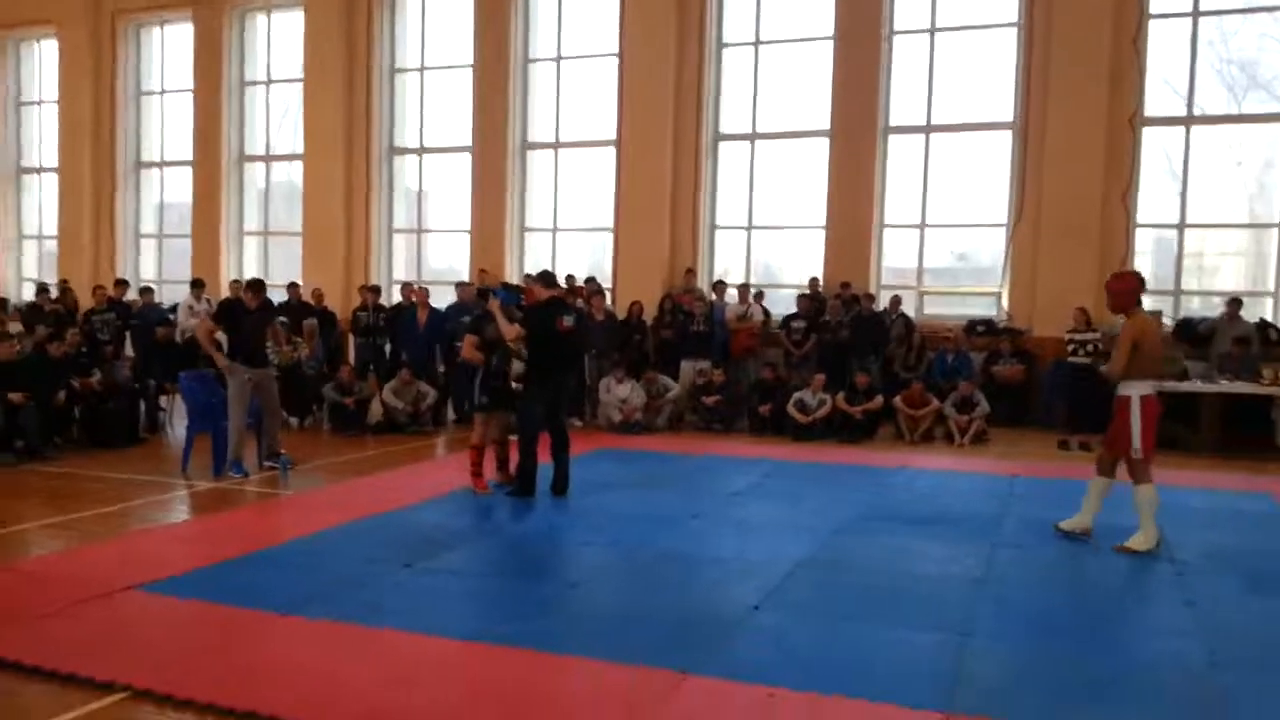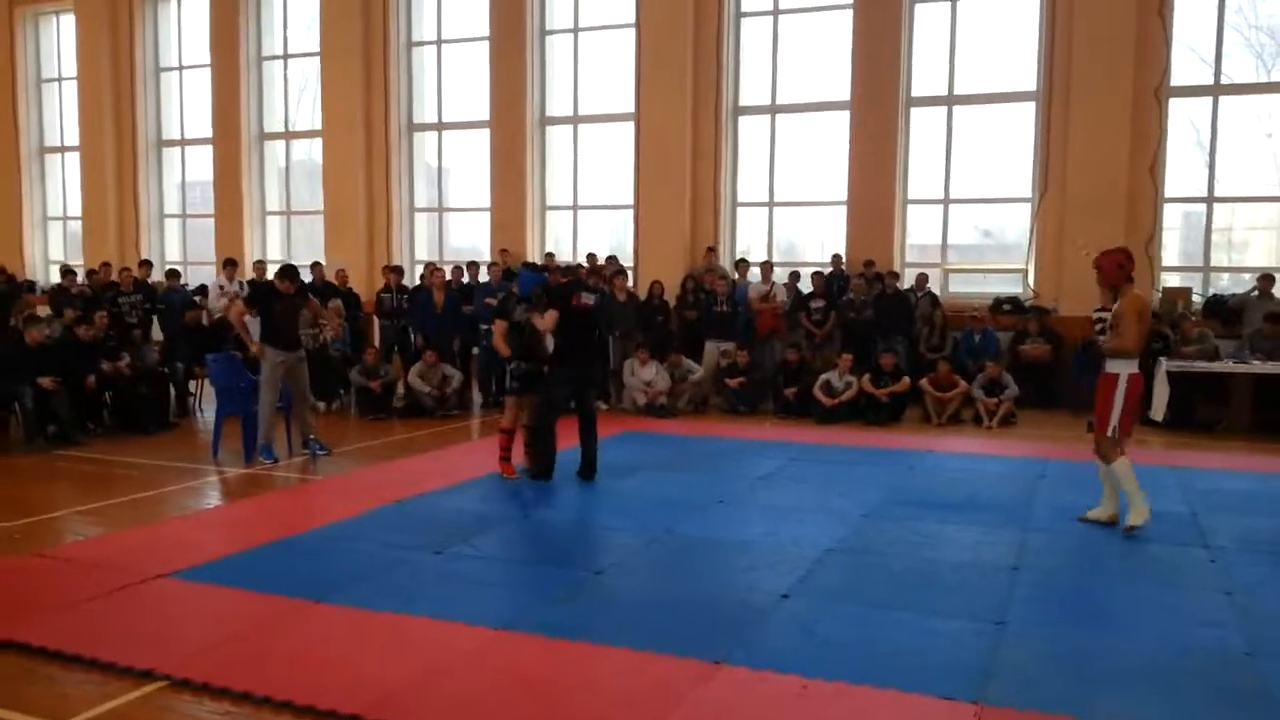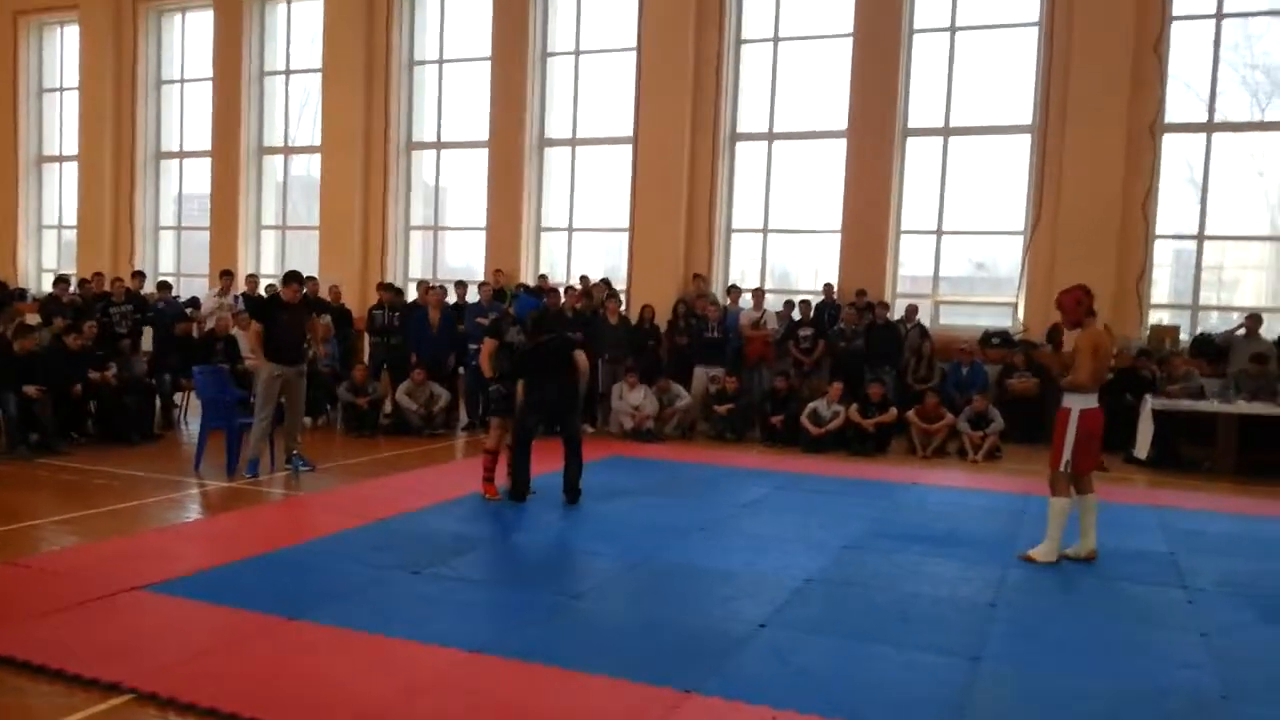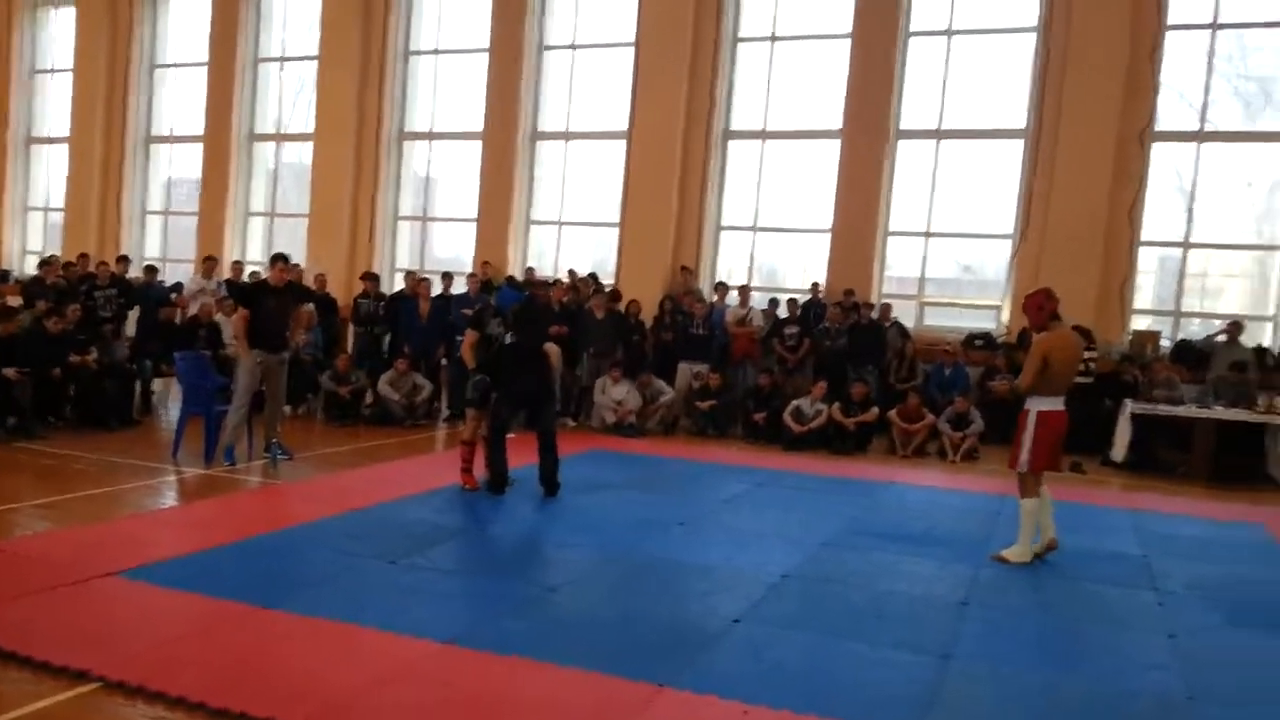
dt=0.4s
person 1, frame 1
left shoulder: (1132, 327)
right shoulder: (1150, 323)
left elbow: (1116, 371)
right elbow: (1158, 366)
left wrist: (1103, 368)
right wrist: (1139, 373)
left hip: (1135, 402)
right hip: (1139, 399)
left knee: (1138, 469)
right knee: (1106, 461)
left ankle: (1148, 535)
right ankle: (1083, 521)
person 1, frame 2
left shoulder: (1129, 303)
right shoulder: (1130, 301)
left elbow: (1128, 345)
left wrist: (1101, 347)
right wrist: (1105, 345)
left hip: (1121, 379)
right hip: (1117, 376)
left knee: (1108, 446)
right knee: (1106, 444)
left ankle: (1138, 506)
right ankle: (1109, 508)
person 1, frame 3
left shoulder: (1086, 338)
right shoulder: (1102, 336)
left elbow: (1082, 379)
left wrist: (1061, 381)
left hip: (1076, 413)
right hip: (1089, 411)
left knee: (1059, 480)
right knee: (1082, 480)
left ankle: (1050, 549)
right ankle: (1087, 544)
person 1, frame 4
left shoulder: (1043, 342)
right shoulder: (1076, 341)
left elbow: (1024, 384)
left wrist: (1014, 384)
left hip: (1038, 414)
right hip: (1058, 412)
left knee: (1027, 480)
right knee: (1035, 478)
left ankle: (1023, 549)
right ankle: (1047, 535)
person 2, frame 1
left shoulder: (539, 309)
right shoulder: (570, 311)
left elbow: (511, 335)
left wrist: (496, 311)
left hip: (539, 380)
right hip: (562, 380)
left knee: (529, 432)
right knee: (559, 430)
left ankle: (525, 485)
right ankle: (560, 485)
person 2, frame 2
left shoulder: (561, 290)
right shoulder: (595, 295)
left elbow: (548, 325)
left hip: (565, 363)
right hip: (589, 363)
left knee: (546, 415)
right knee: (587, 416)
left ankle: (542, 468)
right ankle: (588, 469)
person 2, frame 3
left shoulder: (524, 352)
right shoulder: (563, 340)
left elbow: (521, 393)
right elbow: (583, 365)
left wrist: (521, 416)
right wrist: (579, 393)
left hip: (537, 396)
right hip: (567, 394)
left knee: (522, 441)
right knee: (573, 443)
left ankle: (519, 491)
right ankle: (572, 493)
person 2, frame 4
left shoulder: (501, 347)
right shoulder: (536, 337)
left elbow: (495, 385)
right elbow: (553, 357)
right wrist: (552, 385)
left hip: (509, 388)
right hip: (539, 386)
left knee: (496, 433)
right knee: (547, 436)
left ankle: (497, 482)
right ankle: (550, 485)
person 3, frame 1
left shoulder: (268, 306)
right shoulder: (230, 308)
right elbow: (202, 331)
left wrist: (281, 344)
right wrist: (218, 356)
left hip: (263, 366)
right hip: (239, 367)
left knee: (273, 410)
right knee: (238, 416)
left ankle: (272, 453)
right ankle: (234, 461)
person 3, frame 2
left shoulder: (299, 288)
right shoulder: (262, 292)
left elbow: (311, 303)
right elbow: (235, 314)
left wrist: (329, 319)
right wrist: (251, 343)
left hip: (296, 349)
right hip: (273, 351)
left knee: (303, 396)
right knee: (269, 399)
left ankle: (309, 438)
right ankle: (264, 445)
person 3, frame 3
left shoulder: (304, 304)
right shoulder: (268, 305)
left elbow: (310, 325)
right elbow: (255, 333)
right wrist: (262, 360)
left hip: (297, 365)
right hip: (273, 365)
left knee: (296, 412)
right knee: (264, 413)
left ankle: (292, 453)
right ankle: (252, 459)
person 3, frame 4
left shoulder: (292, 291)
right shoulder: (254, 290)
left elbow: (295, 315)
right elbow: (239, 320)
left wrist: (290, 338)
right wrist: (244, 349)
left hip: (279, 353)
right hip: (255, 352)
left knee: (276, 399)
right knee: (242, 398)
left ankle: (272, 442)
right ankle: (228, 446)
person 4, frame 1
left shoulder: (505, 320)
right shoulder: (480, 320)
right elbow: (466, 351)
right wrist: (490, 361)
left hip: (501, 378)
right hip: (484, 378)
left knee: (503, 424)
right knee: (481, 425)
left ankle: (502, 471)
right ankle: (477, 476)
person 4, frame 2
left shoulder: (535, 301)
right shoulder: (506, 302)
right elbow: (498, 337)
left wrist: (546, 356)
right wrist: (511, 361)
left hip: (534, 362)
right hip: (516, 363)
left knee: (533, 409)
right knee: (512, 410)
left ankle: (531, 456)
right ankle: (505, 460)
person 4, frame 3
left shoulder: (524, 323)
right shoulder: (499, 322)
right elbow: (484, 356)
right wrist: (491, 382)
left hip: (519, 383)
right hip: (501, 384)
right knee: (497, 430)
right ankle: (488, 482)
person 4, frame 4
left shoulder: (501, 316)
right shoulder: (481, 314)
right elbow: (466, 346)
right wrist: (474, 372)
left hip: (494, 375)
right hip: (479, 377)
right knee: (473, 422)
right ankle: (466, 472)
